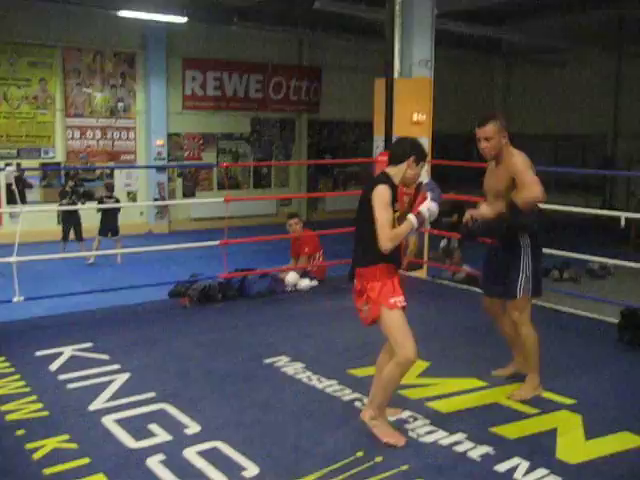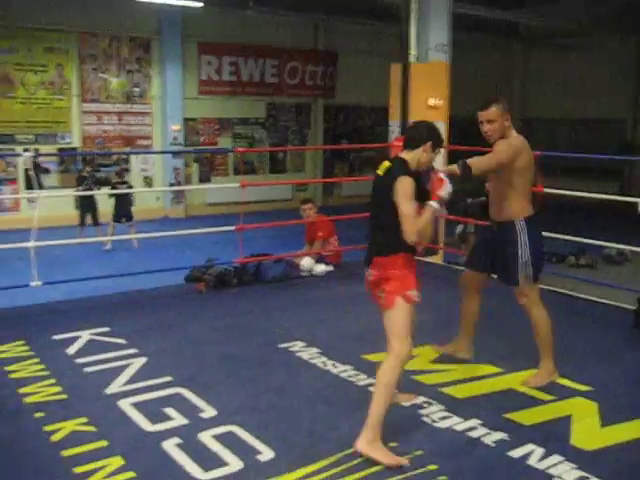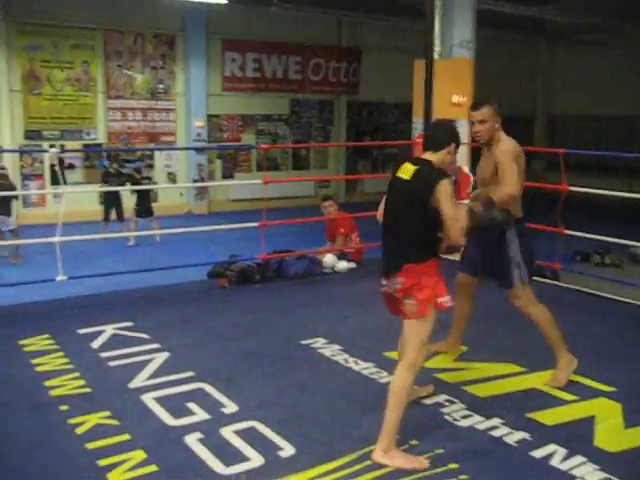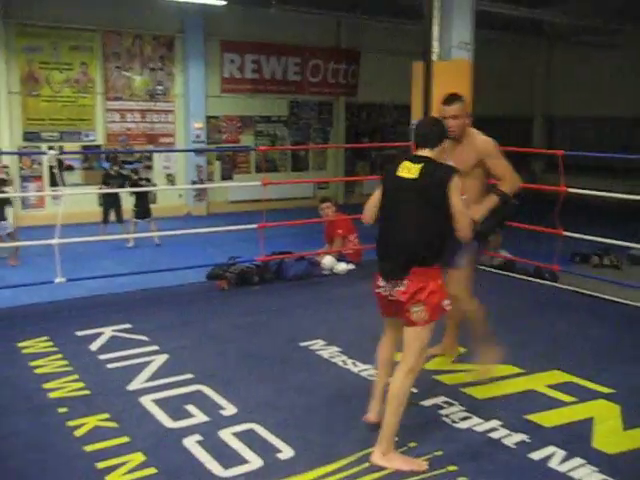
dt=0.2s
person 1, frame 1
left shoulder: (384, 185)
right shoulder: (382, 188)
right elbow: (386, 242)
left wrist: (415, 215)
right wrist: (417, 216)
left hip: (381, 272)
right hip: (374, 275)
left knee: (393, 344)
right knee: (406, 352)
left ankle: (375, 402)
right ankle: (374, 414)
person 1, frame 2
left shoulder: (389, 168)
right shoulder: (405, 178)
right elbow: (413, 235)
left wrist: (426, 200)
right wrist: (437, 199)
left hip: (382, 261)
right hip: (392, 264)
left knee: (399, 331)
right knee: (400, 349)
left ankle: (385, 392)
right ankle: (369, 437)
person 1, frame 3
left shoulder: (402, 170)
right shoulder: (439, 180)
left elbow: (386, 213)
right elbow: (456, 236)
left hip: (393, 268)
right hip: (418, 271)
left knee: (410, 334)
right knee: (412, 358)
left ankle: (404, 393)
right ankle: (385, 448)
person 1, frame 4
left shoulder: (392, 170)
right shoulder: (447, 176)
left elbow: (368, 216)
right elbow: (465, 233)
left hip: (388, 272)
right hip: (422, 275)
left knee: (391, 335)
right knee: (411, 362)
left ankle: (376, 407)
right ankle: (384, 448)
person 2, frame 1
left shoulder: (517, 162)
right shoulder: (493, 164)
left elbow: (536, 195)
left wrist: (495, 208)
right wrist: (480, 212)
left hip: (521, 244)
right hip: (501, 243)
left knee: (517, 315)
right knee: (493, 306)
left ankle: (533, 380)
right ankle: (519, 359)
person 2, frame 2
left shoulder: (513, 144)
right shoulder: (504, 146)
left elbow: (485, 164)
left wrist: (448, 170)
left hip: (517, 229)
right hip: (496, 226)
left knee: (528, 299)
right knee: (470, 282)
left ankle: (548, 366)
right ankle: (463, 343)
person 2, frame 3
left shoulder: (505, 149)
right shoulder: (487, 149)
left elbow: (511, 190)
left wrist: (474, 204)
right wrist: (473, 199)
left hip: (505, 232)
right hip: (485, 229)
left knee: (523, 302)
right knee: (462, 285)
left ankle: (564, 358)
right ankle: (453, 341)
person 2, frame 4
left shoulder: (484, 145)
right shoulder: (443, 144)
left elbow: (515, 182)
left wrist: (487, 207)
left hip: (471, 224)
left knee: (459, 291)
right knee: (452, 286)
left ankle: (488, 345)
right ankle: (450, 342)
